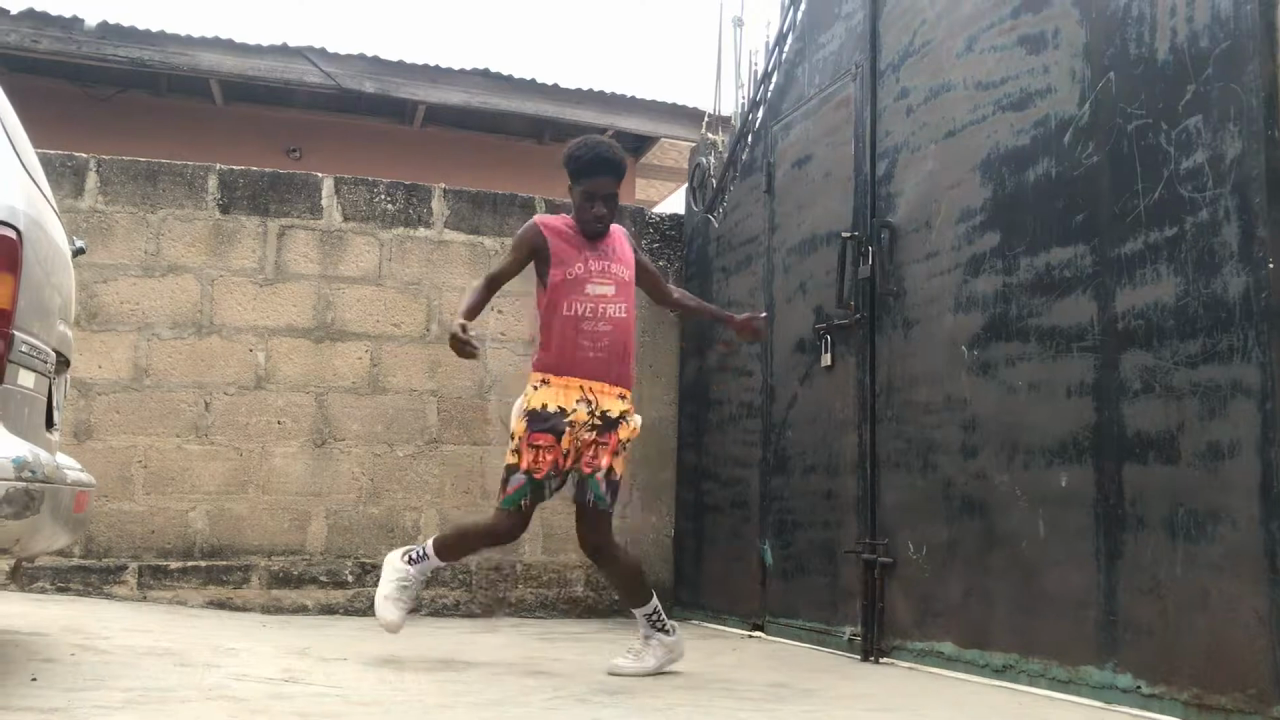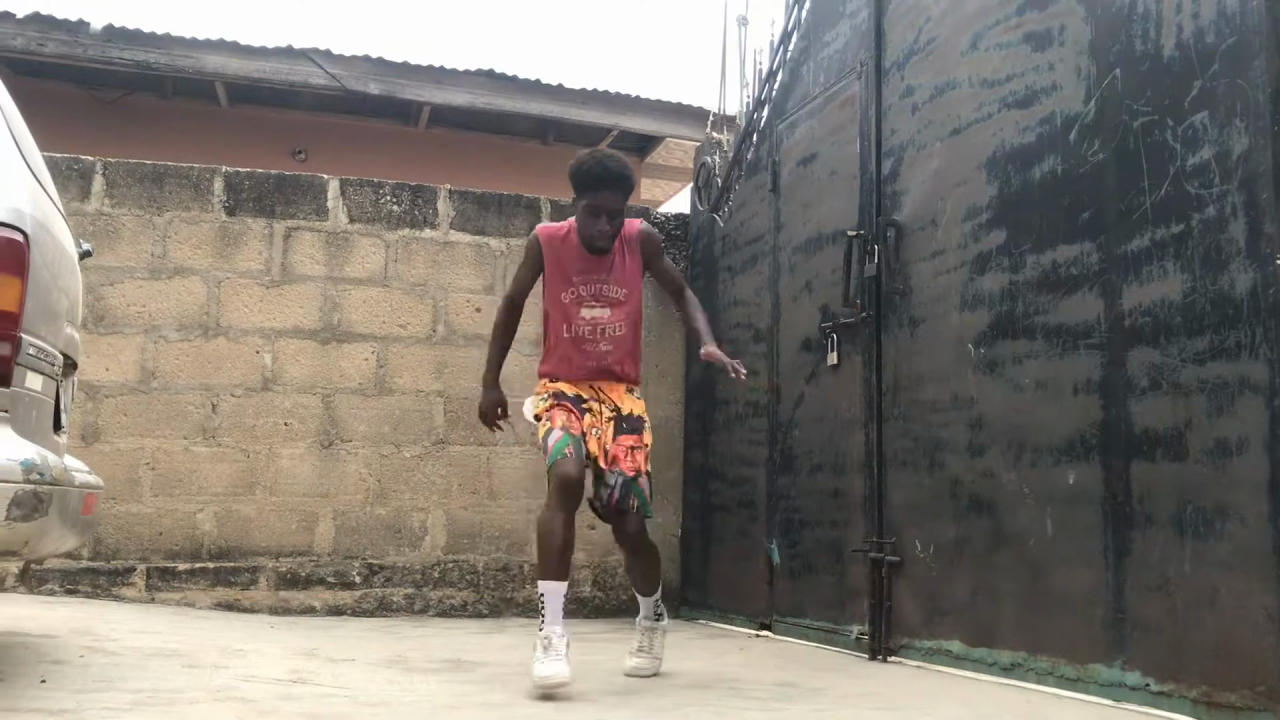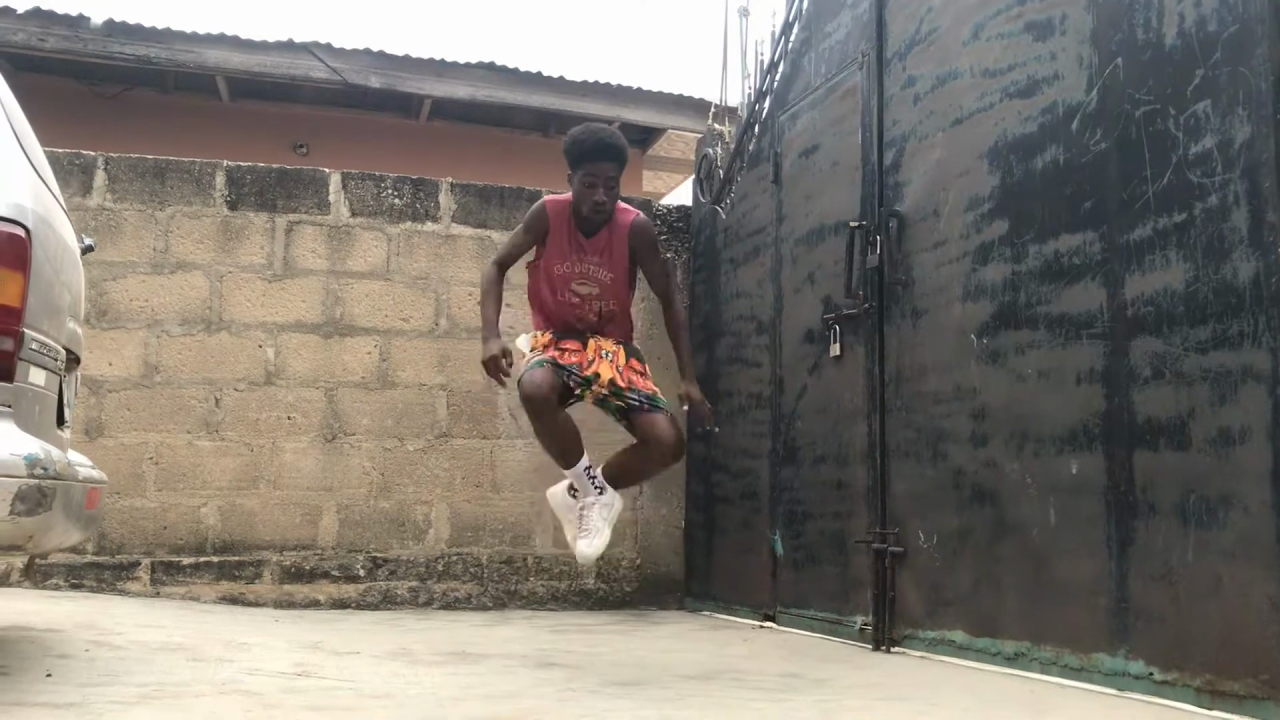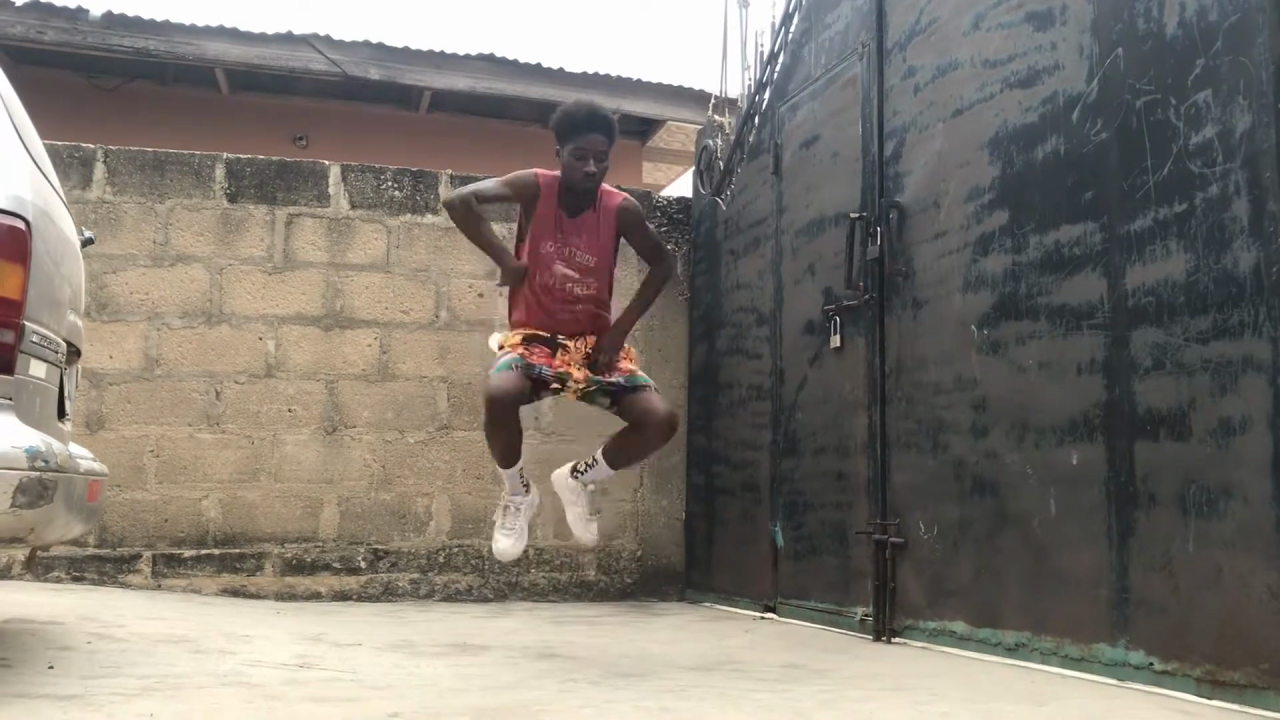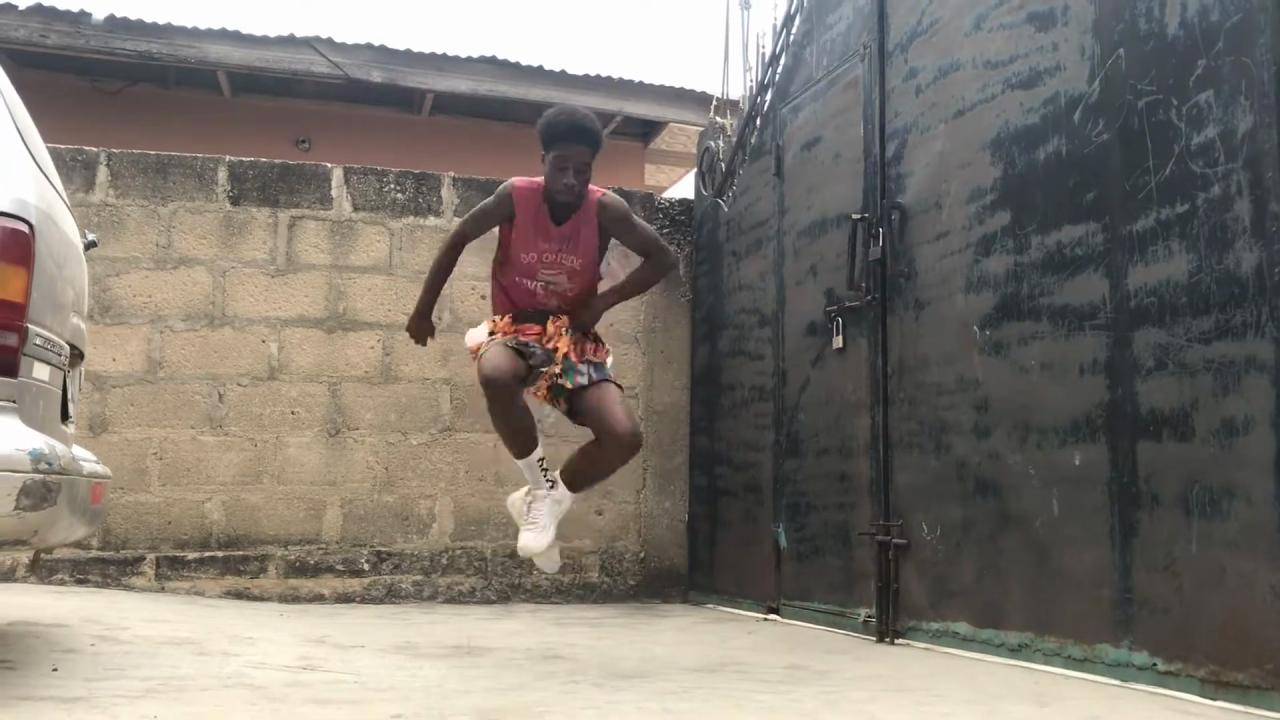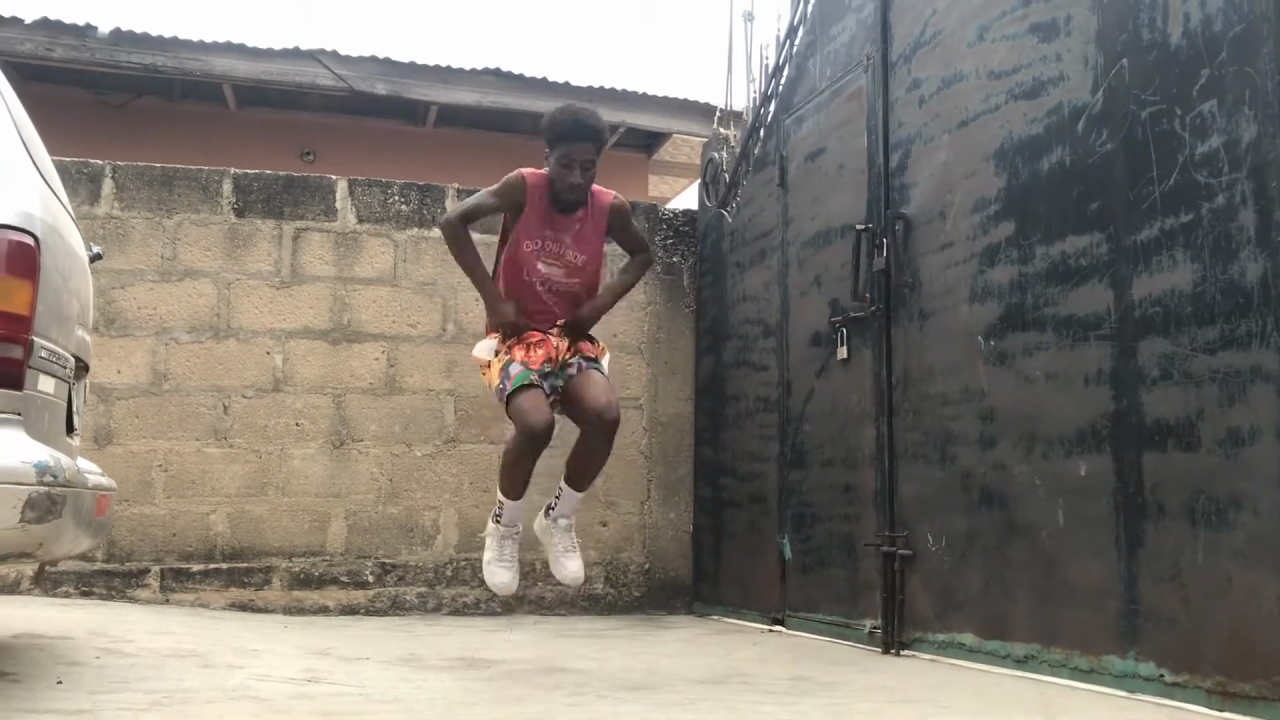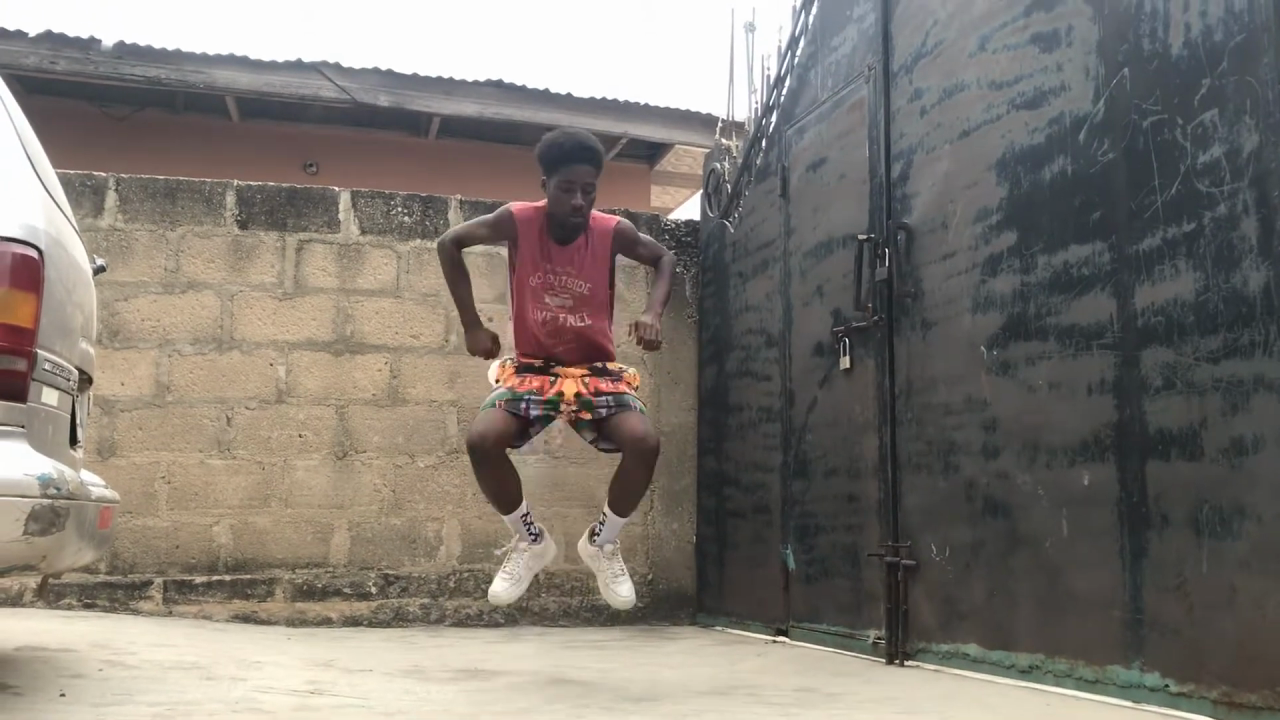
dt=0.4s
person 1, frame 1
left shoulder: (623, 239)
right shoulder: (542, 233)
left elbow: (665, 292)
right elbow: (490, 283)
left wrist: (730, 321)
right wrist: (461, 322)
left hip: (610, 405)
right hip: (552, 396)
left knee: (597, 540)
right knee: (508, 525)
left ankle: (658, 633)
right ankle: (412, 565)
person 1, frame 2
left shoulder: (643, 239)
right shoulder: (545, 241)
left elbow: (681, 293)
right elbow: (512, 306)
left wrist: (709, 344)
right wrist: (490, 384)
left hip: (620, 399)
right hip: (562, 393)
left knee: (631, 530)
right knee: (566, 479)
left ankle: (651, 620)
right ankle: (552, 630)
person 1, frame 3
left shoulder: (636, 227)
right shoulder: (547, 213)
left elbow: (670, 300)
right elbow: (496, 269)
left wrist: (688, 378)
right wrist: (491, 339)
left hip: (613, 347)
right hip: (556, 340)
left knee: (668, 439)
right knee: (535, 389)
left ankle: (581, 493)
right ankle: (593, 490)
person 1, frame 4
left shoulder: (622, 208)
right shoulder: (533, 186)
left elbow: (664, 265)
right elbow: (456, 201)
left wrist: (621, 328)
right wrist: (505, 259)
left hip: (596, 340)
right hip: (533, 335)
left knee: (662, 418)
right knee: (498, 394)
left ankle: (582, 477)
right ankle: (516, 491)
person 1, frame 5
left shoulder: (607, 208)
right shoulder: (515, 196)
left elbow: (662, 259)
right elbow: (457, 239)
left wrist: (602, 301)
right wrist: (424, 307)
left hip: (575, 337)
right hip: (514, 330)
left knee: (625, 435)
right knee: (496, 377)
left ankle: (547, 499)
right ankle: (540, 482)
person 1, frame 6
left shoulder: (611, 207)
right shoulder: (522, 185)
left elbow: (642, 254)
right elbow: (453, 222)
left wrist: (606, 301)
right wrist: (489, 294)
left hip: (573, 339)
right hip: (517, 338)
left knee: (606, 413)
right knee: (536, 424)
left ankle: (560, 514)
right ankle: (504, 522)
person 1, frame 7
left shoulder: (612, 230)
right shoulder: (516, 221)
left elbow: (664, 259)
right elbow: (449, 245)
left wrist: (653, 313)
right wrist: (471, 325)
left hip: (595, 369)
right hip: (532, 367)
left knee: (645, 442)
right knee: (481, 439)
left ankle: (604, 540)
right ankle: (528, 537)
